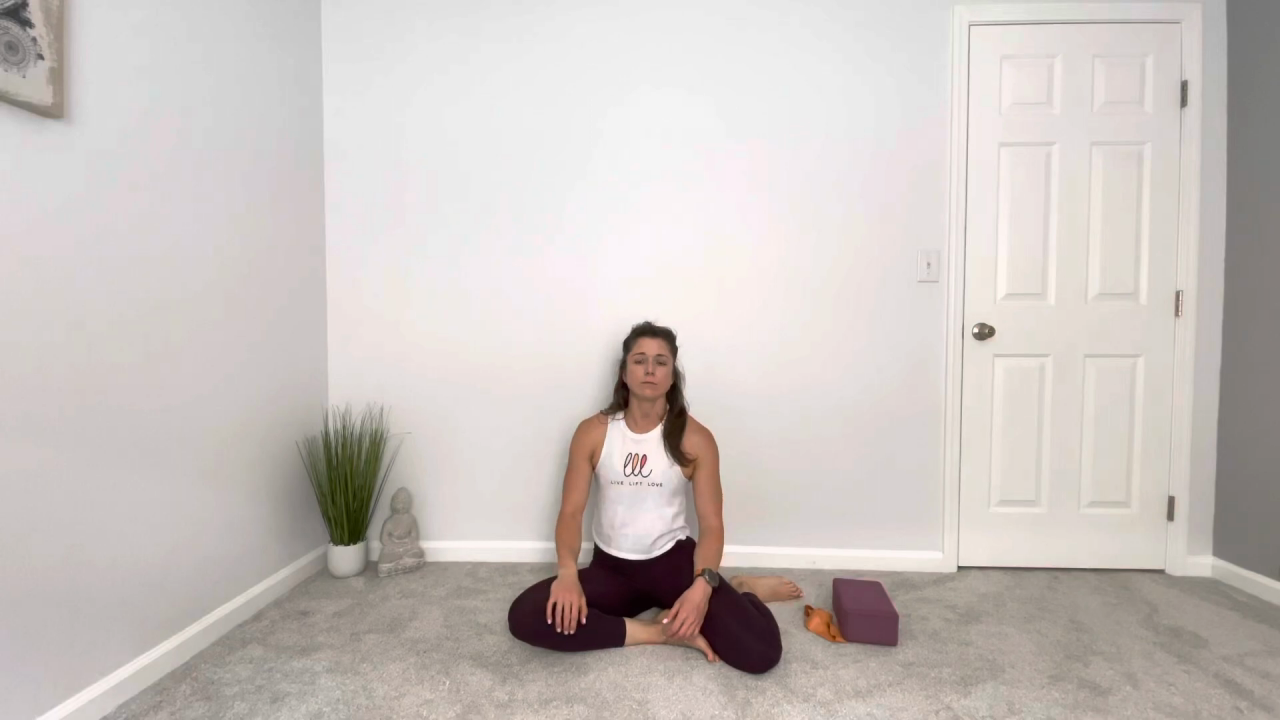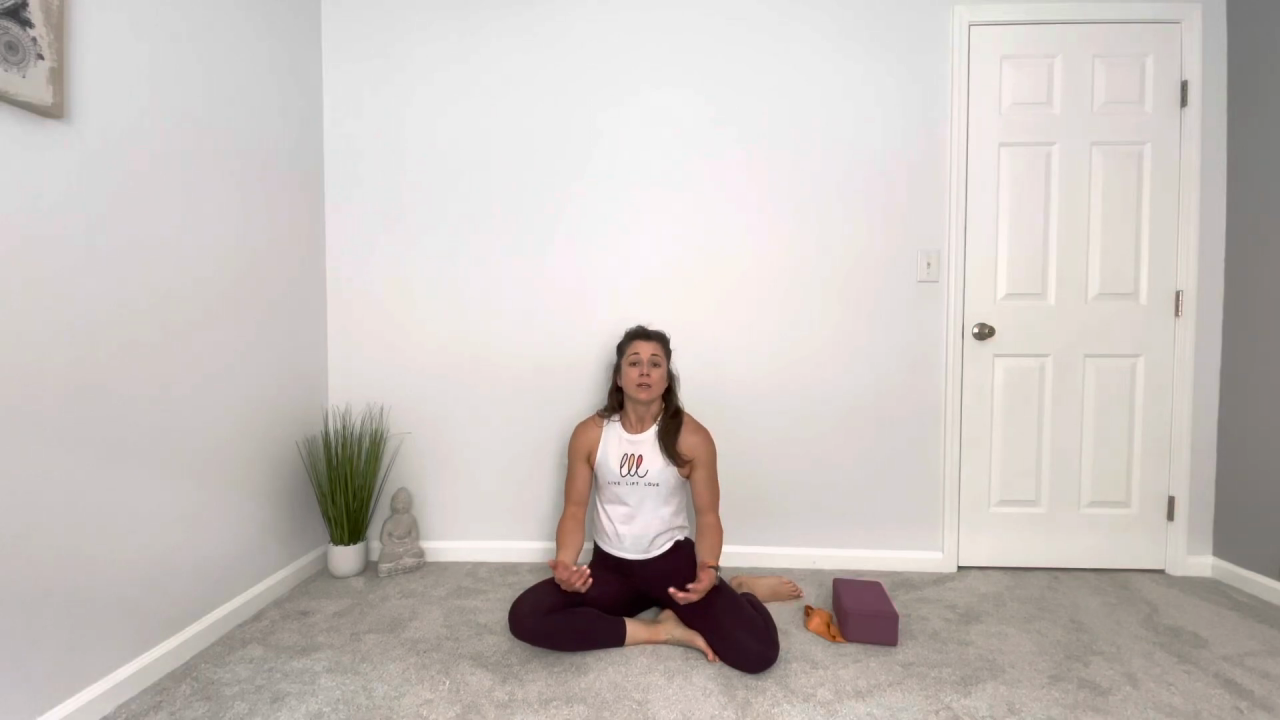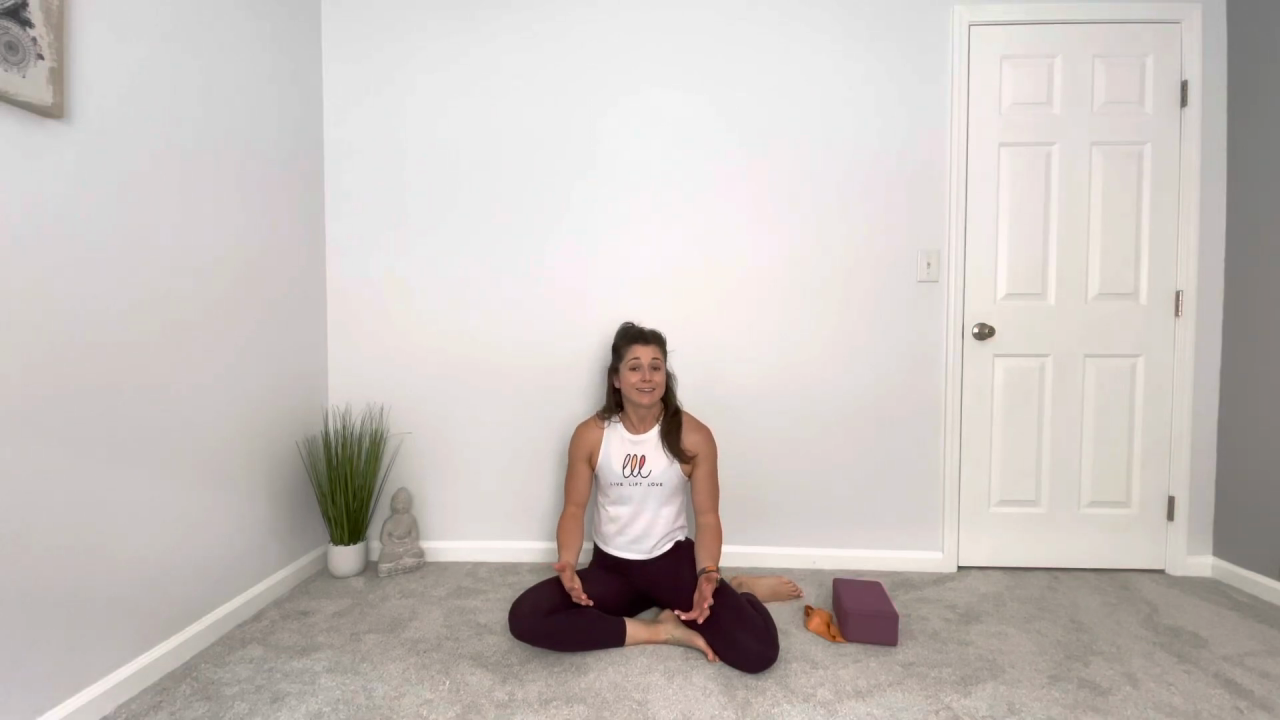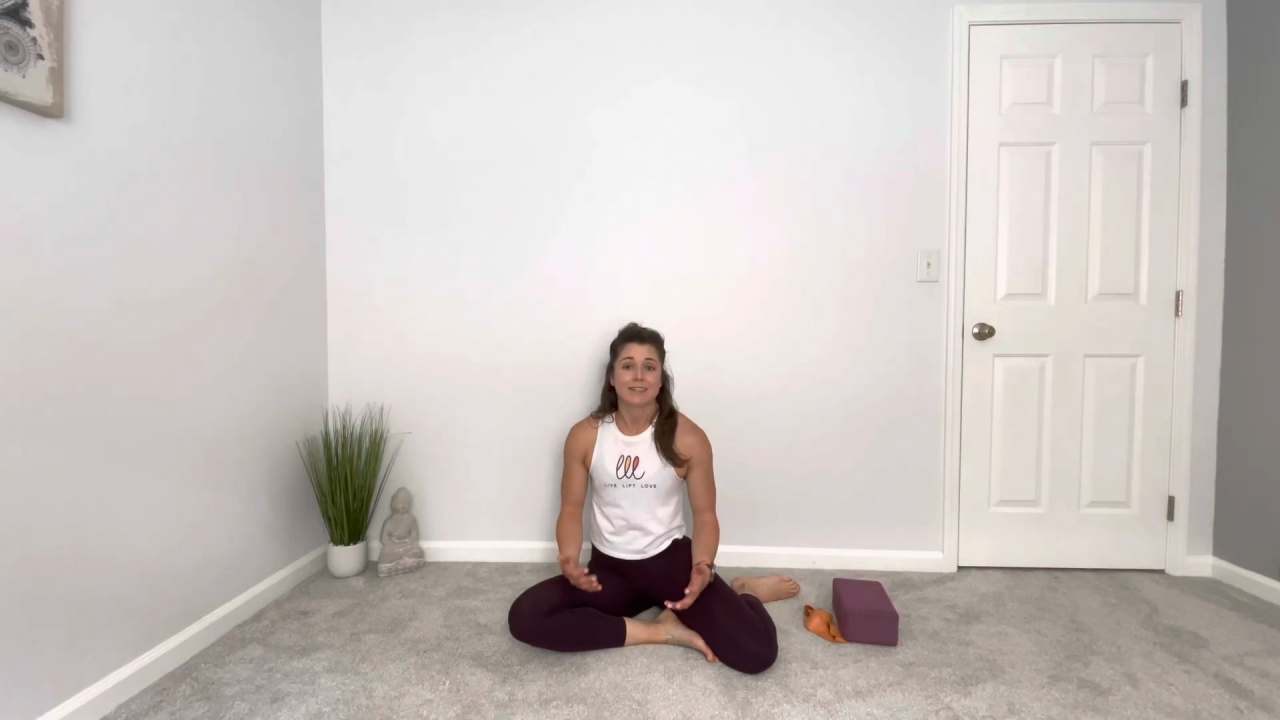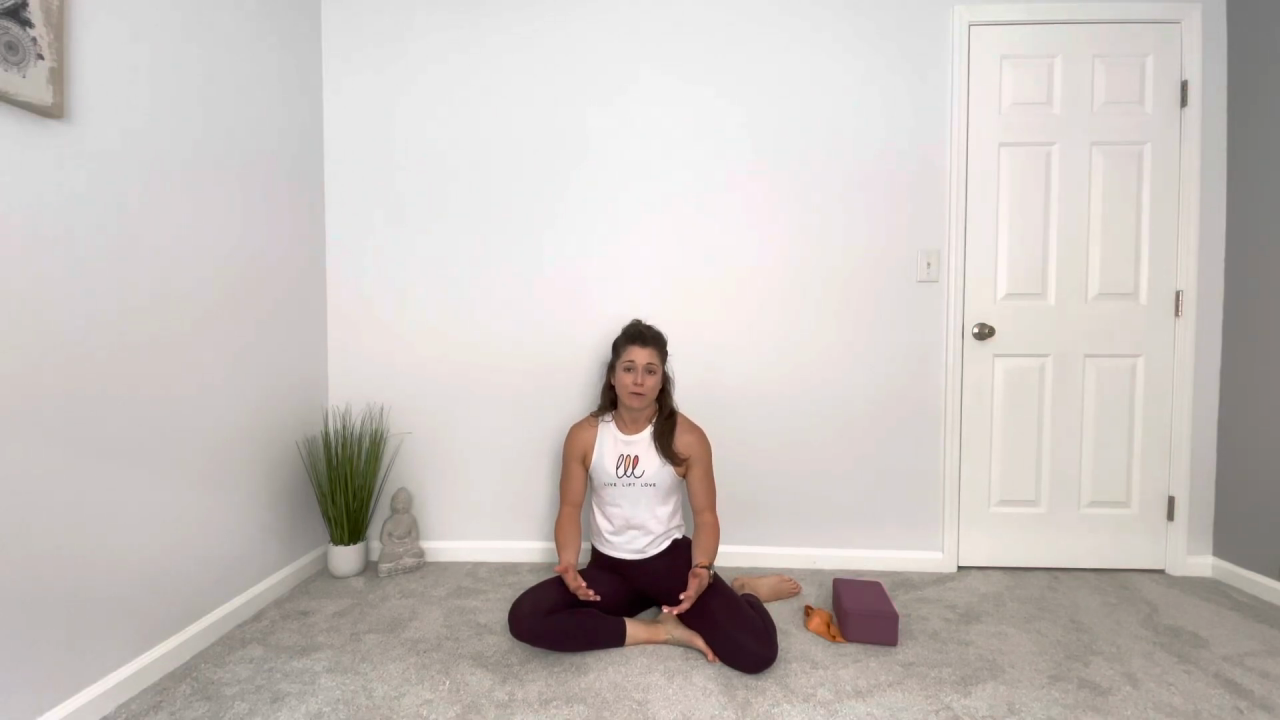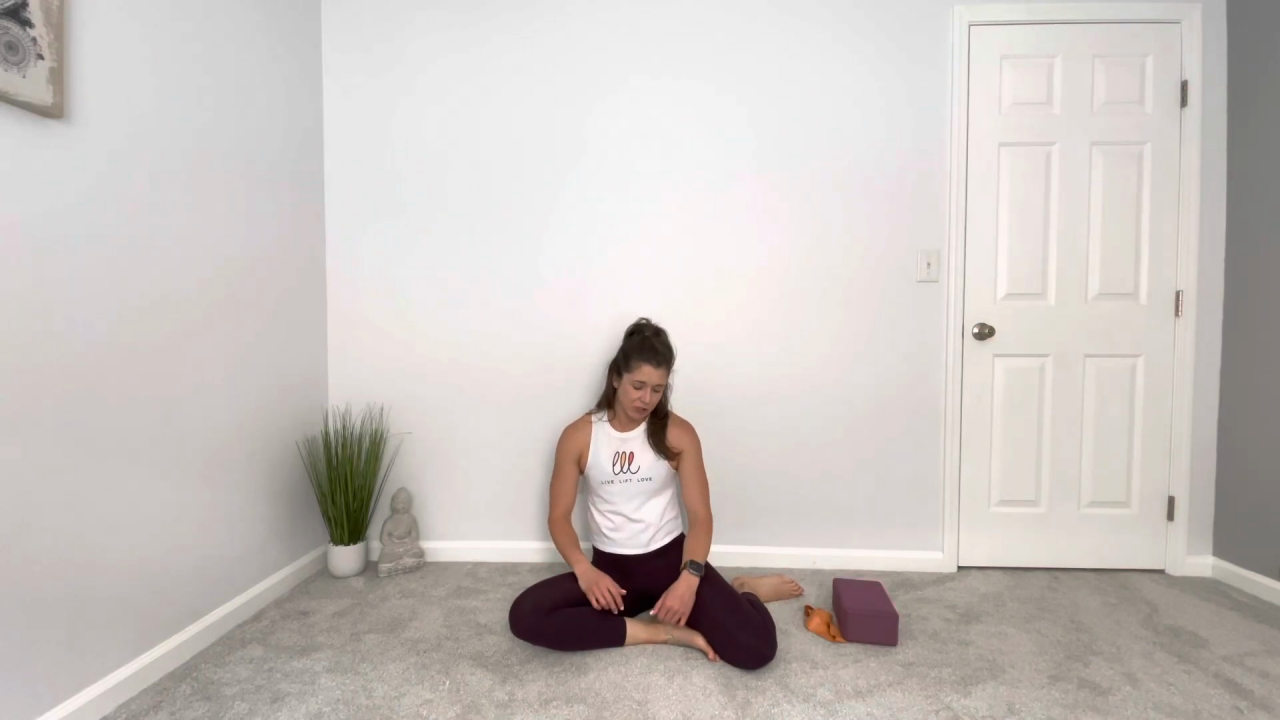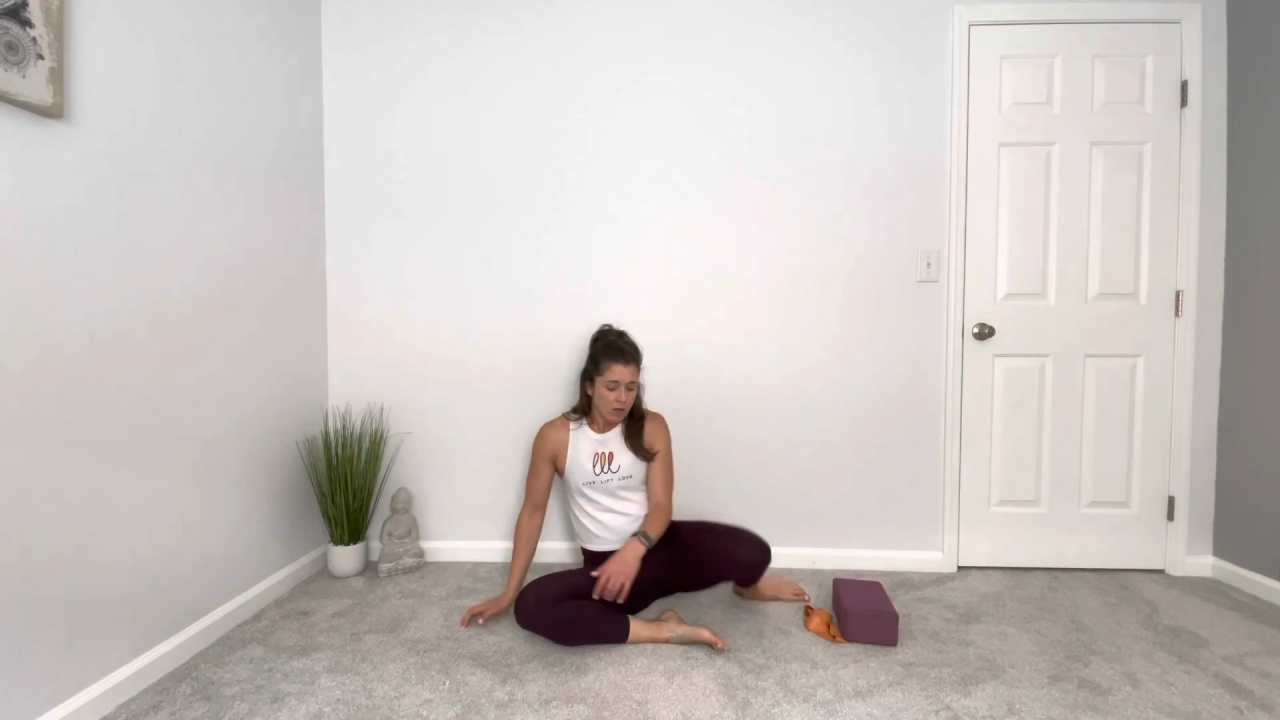
dt=0.5s
person 1, frame 1
left shoulder: (696, 439)
right shoulder: (593, 432)
left elbow: (711, 523)
right elbow: (571, 511)
left wrist: (702, 586)
right wrist: (567, 571)
left hip: (673, 561)
right hip: (612, 567)
left knee: (761, 652)
right knee: (525, 617)
left ankle: (736, 591)
right ankle: (662, 632)
person 1, frame 2
left shoulder: (692, 437)
right shoulder: (589, 433)
left elbow: (708, 516)
right elbow: (574, 509)
left wrist: (709, 572)
right wrist: (565, 563)
left hip: (672, 560)
right hip: (611, 567)
left knee: (758, 651)
right knee: (525, 617)
left ankle: (737, 591)
right ankle: (663, 631)
person 1, frame 3
left shoulder: (694, 436)
right shoulder: (590, 435)
left elbow: (707, 517)
right elbow: (574, 509)
left wrist: (709, 576)
right wrist: (567, 564)
left hip: (673, 560)
right hip: (611, 567)
left knee: (758, 651)
right knee: (525, 618)
left ankle: (737, 590)
right ankle: (663, 631)
person 1, frame 4
left shoulder: (688, 438)
right shoulder: (584, 435)
left elbow: (705, 515)
right elbow: (571, 508)
left wrist: (704, 568)
right wrist: (570, 560)
left hip: (670, 560)
right hip: (609, 567)
left knee: (757, 652)
right knee: (525, 618)
left ankle: (741, 592)
right ankle: (663, 631)
person 1, frame 5
left shoulder: (687, 437)
right shoulder: (583, 435)
left elbow: (705, 515)
right elbow: (570, 509)
left wrist: (703, 571)
right wrist: (568, 564)
left hip: (670, 559)
right hip: (610, 568)
left knee: (757, 652)
right knee: (524, 618)
left ankle: (741, 592)
right ankle: (662, 631)
person 1, frame 6
left shoulder: (678, 433)
right shoulder: (579, 436)
left elbow: (700, 514)
right elbow: (559, 515)
left wrist: (689, 578)
right wrist: (582, 568)
left hip: (669, 558)
right hip: (610, 567)
left knee: (756, 648)
right knee: (525, 617)
left ankle: (741, 591)
right ankle: (661, 632)
person 1, frame 7
left shoulder: (651, 426)
right shoulder: (556, 436)
left elbow: (661, 508)
right elbow: (532, 511)
left wrist: (634, 551)
right wrist: (510, 593)
left hip: (656, 547)
right hip: (603, 564)
left knee: (750, 553)
right knee: (532, 610)
left ankle: (748, 585)
right ankle: (661, 631)
